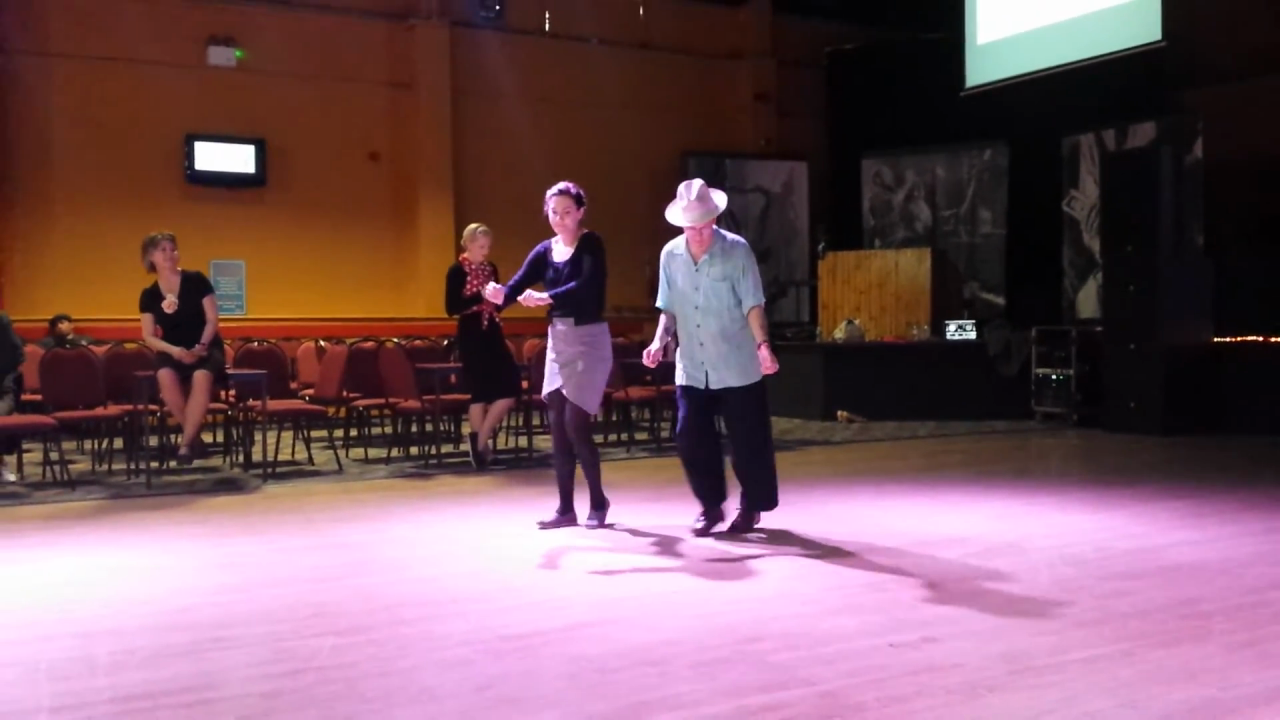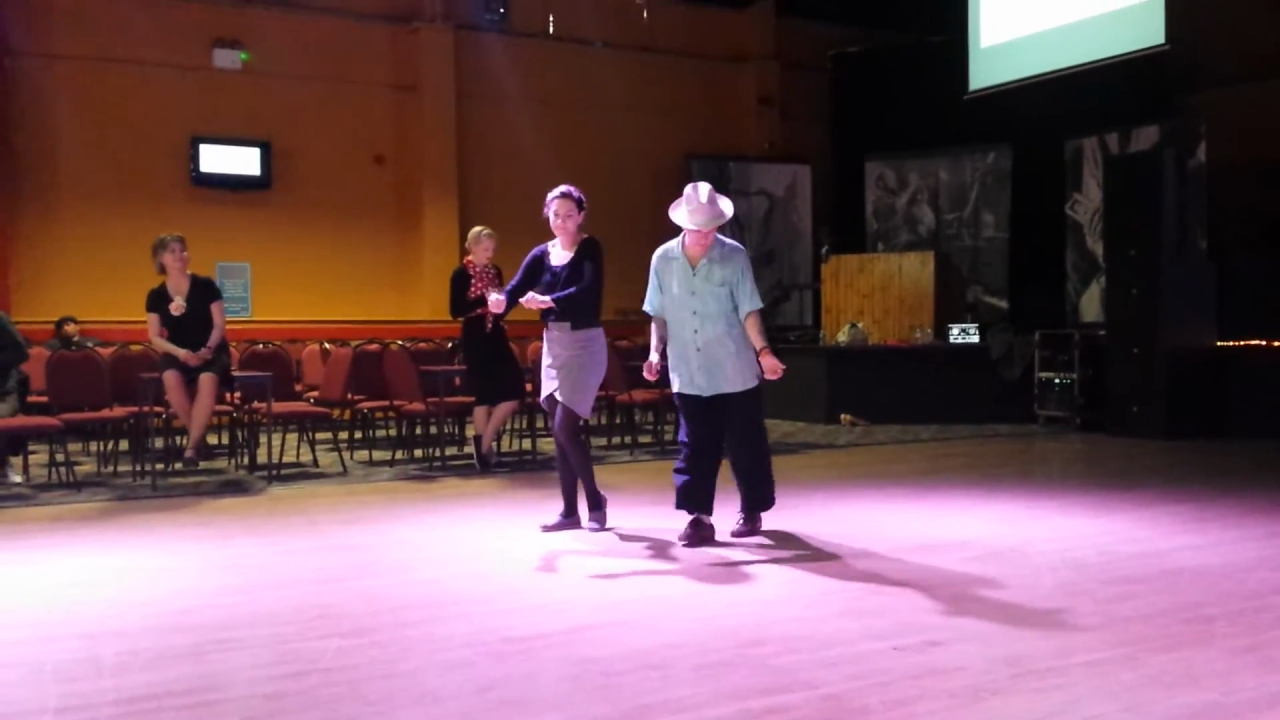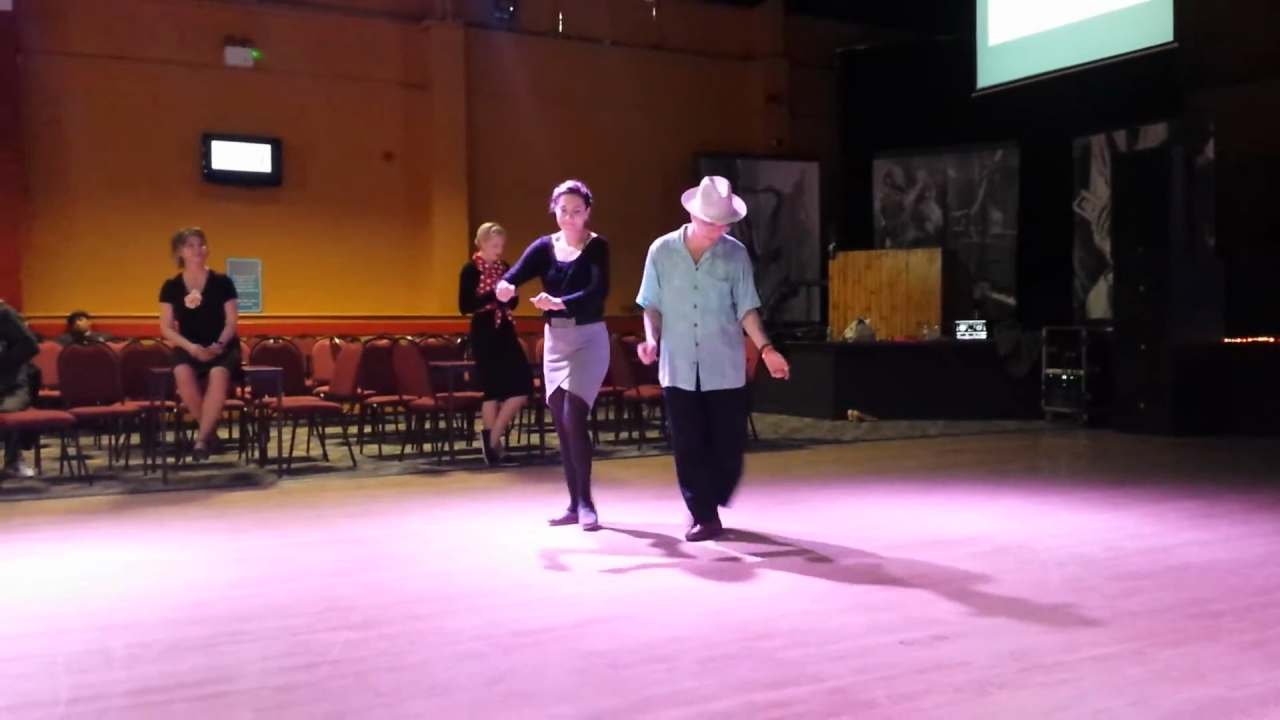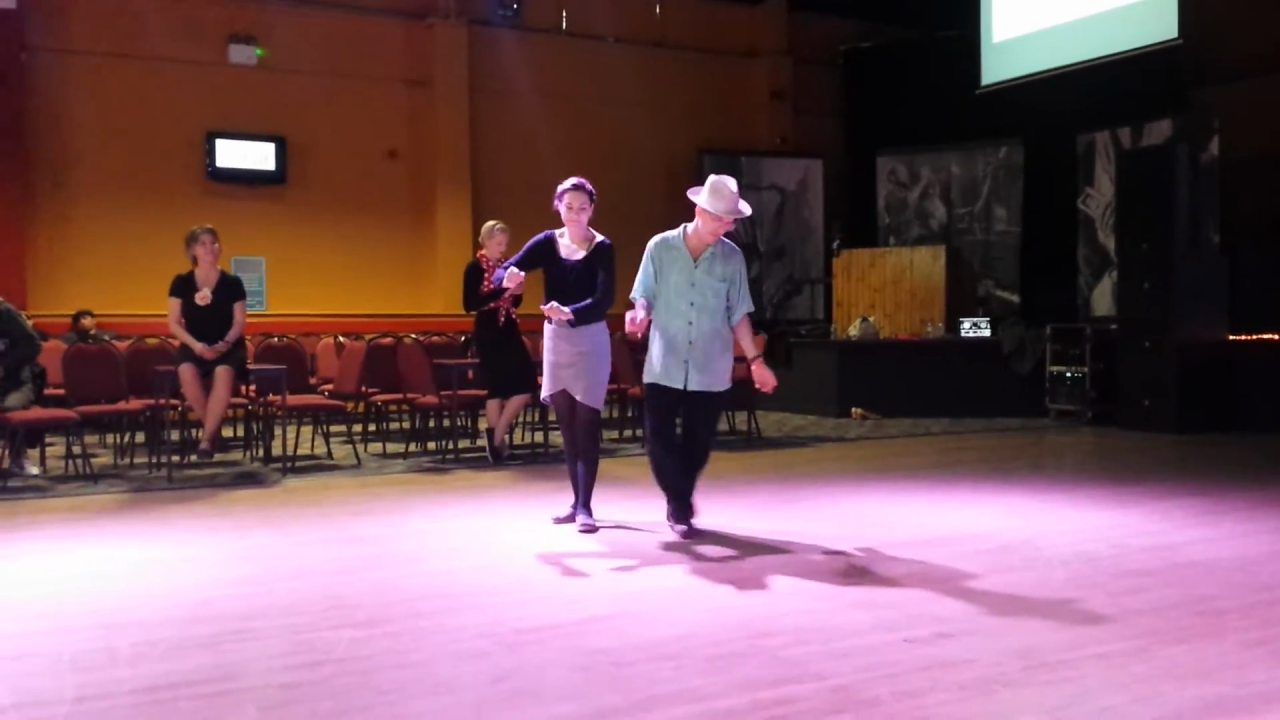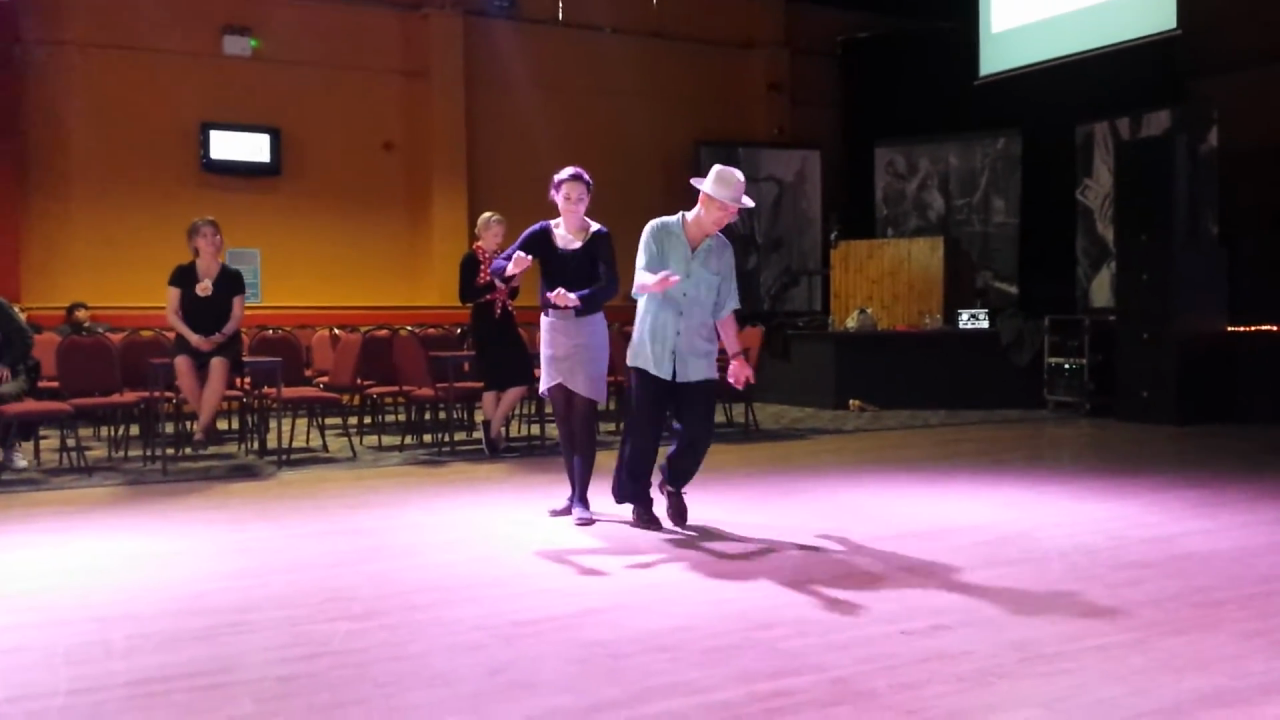
dt=0.2s
person 1, frame 1
left shoulder: (737, 251)
right shoulder: (670, 255)
left elbow: (753, 304)
right elbow: (669, 308)
left wrist: (762, 344)
right wrist: (659, 341)
left hip: (737, 364)
right hip: (691, 366)
left knee: (748, 437)
right knee: (690, 436)
left ankle: (752, 506)
right ankle: (712, 505)
person 1, frame 2
left shoulder: (734, 256)
right shoulder: (663, 259)
left elbow: (749, 310)
right elbow: (659, 314)
left wrist: (762, 351)
right wrist: (656, 351)
left hip: (733, 371)
right hip: (687, 373)
left knee: (744, 443)
right knee: (695, 446)
left ankle: (752, 510)
right ankle: (699, 518)
person 1, frame 3
left shoulder: (735, 254)
right shoulder: (661, 251)
left elbow: (746, 309)
right elbow: (651, 305)
left wrist: (765, 349)
right wrist: (651, 338)
left hip: (725, 367)
right hip: (678, 367)
left knee: (728, 441)
right knee: (689, 445)
left ankle: (713, 503)
right ankle: (704, 516)
person 1, frame 4
left shoulder: (732, 257)
right shoulder: (660, 247)
left elbow: (739, 315)
right elbow: (643, 297)
left wrist: (755, 360)
right wrist: (640, 315)
left hip: (710, 369)
right hip: (664, 366)
left knee: (698, 443)
right knee: (661, 439)
left ankle: (679, 504)
right ankle: (680, 507)
person 1, frame 5
left shoulder: (723, 250)
right shoulder: (658, 231)
left elbow: (724, 310)
right elbow: (640, 279)
left wrist: (736, 356)
right wrist: (656, 281)
left hip: (698, 360)
right hip: (651, 355)
left knee: (699, 430)
right knee: (644, 431)
left ankle: (673, 484)
right ankle: (640, 501)
person 2, frame 1
left shoulder: (591, 243)
right shoulder: (544, 252)
left elbow: (587, 286)
right elbow: (517, 286)
left wrist: (546, 297)
right wrist: (499, 293)
left hip: (589, 340)
right hip: (558, 342)
left knee: (576, 425)
right knee: (558, 429)
left ankle: (598, 502)
right ankle: (566, 508)
person 2, frame 2
left shoulder: (589, 248)
right shoulder: (540, 255)
left elbow: (588, 291)
right elbow: (514, 291)
left wrist: (548, 300)
right wrist: (499, 302)
left hip: (585, 343)
right hip: (553, 345)
left knee: (565, 428)
right knee: (560, 434)
left ankle: (595, 499)
right ankle: (569, 511)
person 2, frame 3
left shoulder: (596, 246)
right shoulder: (544, 247)
left elbow: (598, 292)
right elbow: (511, 279)
left wrist: (560, 302)
right wrist: (504, 289)
left hip: (588, 338)
right hip: (554, 340)
left knee: (573, 419)
right knee: (562, 427)
left ankle: (586, 501)
right ankle: (574, 505)
person 2, frame 4
left shoulder: (602, 248)
right shoulder: (546, 243)
left elbow: (605, 298)
right elbow: (505, 271)
left wrist: (570, 312)
right wrist: (508, 277)
left hip: (590, 339)
right hip: (555, 338)
left knee: (586, 425)
right knee: (567, 426)
left ankle: (584, 506)
right ankle: (577, 502)
person 2, frame 5
left shoulder: (599, 237)
right shoulder: (541, 233)
left elbow: (610, 286)
right elbow: (498, 266)
left wrist: (577, 298)
right wrist: (512, 266)
left hip: (588, 330)
right hip: (552, 329)
left knee: (583, 417)
right knee: (563, 418)
left ankle: (581, 499)
right ankle: (573, 495)
person 3, frame 1
left shoulder: (491, 269)
right shoulder: (457, 271)
right elbow: (452, 308)
right wrist: (480, 295)
left hip: (492, 332)
right hip: (471, 335)
left knee: (510, 388)
right knee: (480, 391)
left ankle: (481, 440)
right ankle: (480, 446)
person 3, frame 2
left shoulder: (495, 272)
right shoulder: (461, 274)
right elbow: (456, 311)
right wrist: (483, 299)
left hip: (497, 335)
right hip: (475, 337)
left knee: (513, 390)
right knee: (484, 394)
left ankle: (484, 443)
right ankle: (483, 449)
person 3, frame 3
left shoulder: (504, 267)
right shoulder: (471, 270)
right elbow: (465, 307)
left wrist: (512, 295)
right wrist: (493, 294)
left hip: (505, 331)
right hip: (484, 333)
left knee: (522, 386)
right knee: (493, 389)
left ankle: (493, 439)
right ankle: (493, 445)
person 3, frame 4
right shoulder: (475, 268)
right elbow: (469, 305)
left wrist: (517, 293)
right wrist: (497, 292)
left hip: (509, 329)
right hip: (488, 331)
left knee: (526, 384)
right knee: (497, 387)
left ankle: (497, 437)
right ankle: (496, 443)
person 3, frame 5
right shoulder: (471, 259)
right elbow: (465, 296)
left wrist: (514, 285)
right wrist: (493, 284)
left hip: (506, 321)
right hip: (484, 323)
left knee: (522, 376)
right knee: (493, 379)
left ankle: (494, 429)
right ankle: (493, 434)
person 4, frame 1
left shoulder: (196, 280)
right shoulder: (149, 295)
left elbow: (212, 319)
right elbow: (149, 336)
left wrist: (201, 346)
right wrist: (173, 350)
left hip: (206, 348)
right hip: (172, 352)
left knee: (201, 378)
right knee: (166, 377)
left ankle: (186, 442)
right ankle: (193, 434)
person 4, frame 2
left shoulder: (206, 285)
right shoulder: (156, 295)
left elbow: (219, 324)
right elbow: (155, 337)
left wrist: (207, 349)
right wrist: (179, 352)
left hip: (211, 351)
right hip: (177, 353)
left knee: (207, 380)
right knee: (171, 379)
left ankle: (193, 444)
right ankle: (198, 435)
person 4, frame 3
left shoulder: (222, 282)
right shoulder: (171, 287)
left elbow: (232, 322)
right elbow: (166, 328)
left wrist: (219, 345)
right wrist: (190, 347)
left hip: (222, 347)
right hip: (188, 347)
left knee: (218, 375)
right knee: (183, 374)
left ankle: (202, 437)
right ankle: (208, 429)
person 4, frame 4
left shoulder: (232, 283)
right shoulder: (181, 282)
left elbow: (239, 322)
right elbow: (174, 323)
left wrist: (226, 343)
right wrist: (196, 345)
left hip: (228, 346)
right hip: (194, 346)
left knee: (223, 373)
right knee: (187, 373)
left ankle: (207, 437)
right ankle: (213, 428)
person 4, frame 5
left shoulder: (233, 276)
right shoulder: (181, 273)
left elbow: (237, 316)
right elbow: (171, 314)
left wrist: (222, 335)
right wrist: (192, 337)
left hip: (223, 339)
right hip: (190, 338)
left knee: (218, 365)
right knee: (182, 365)
left ankle: (201, 428)
right ankle: (207, 420)
